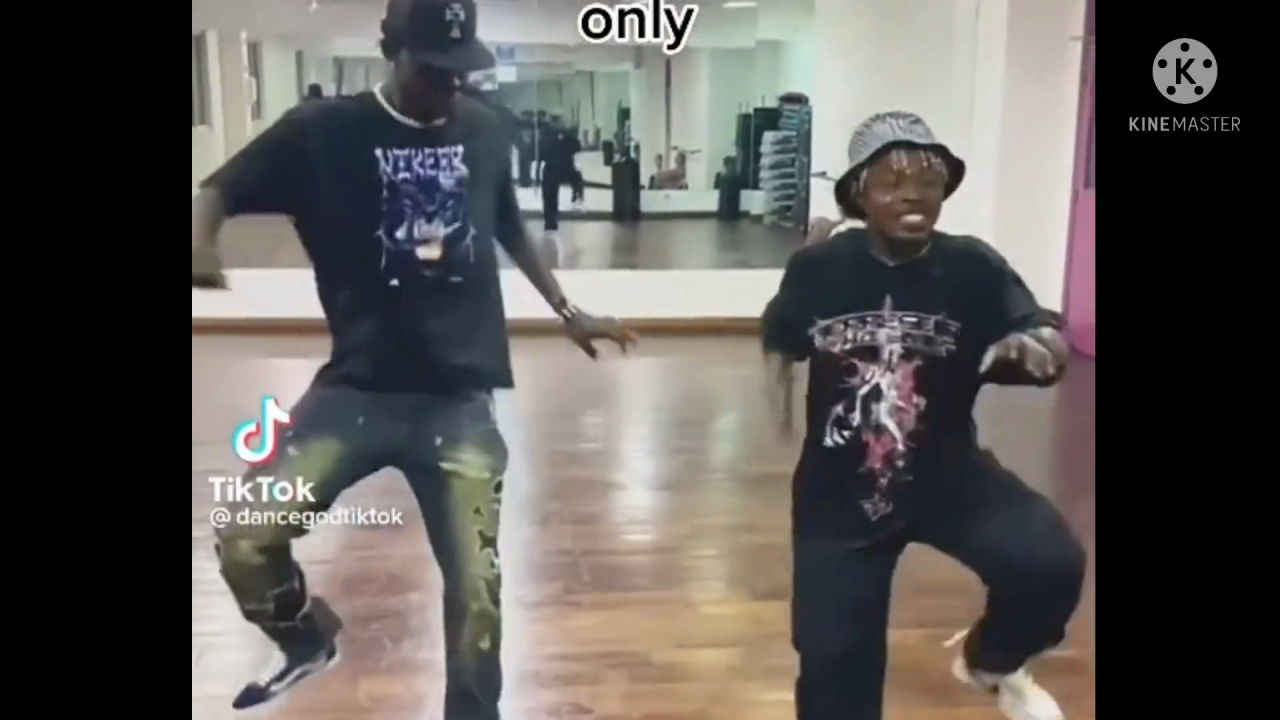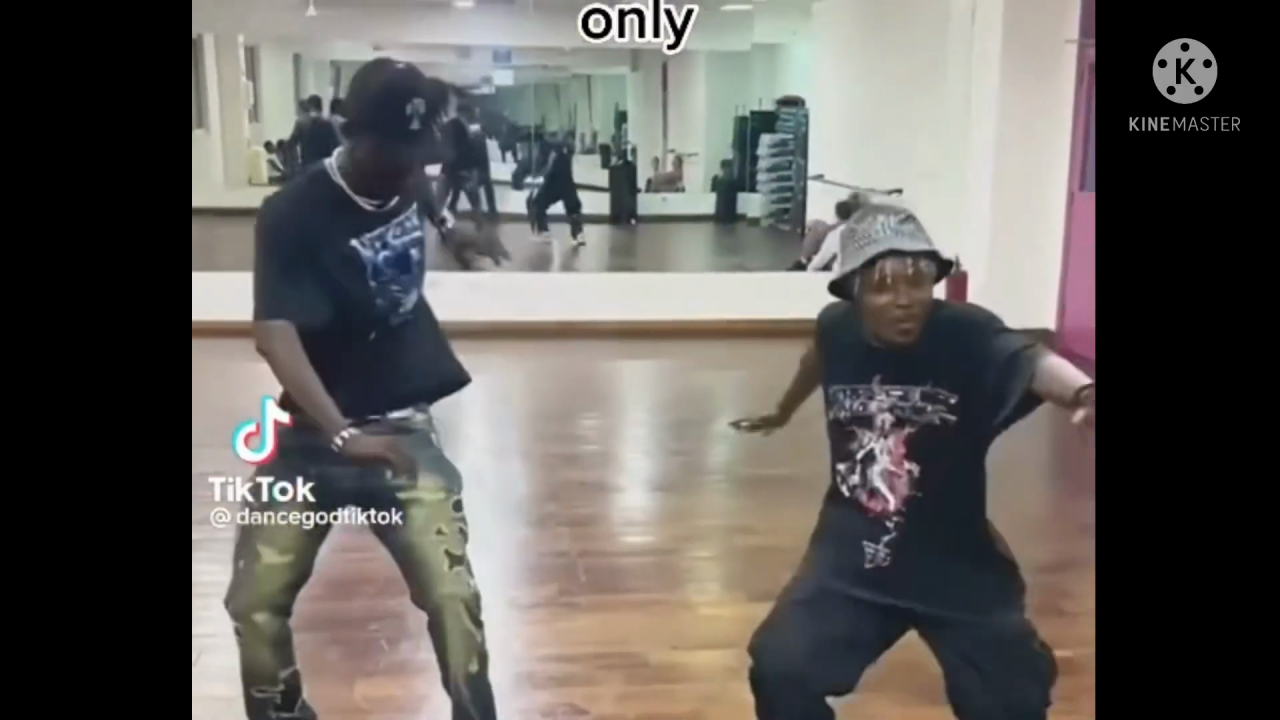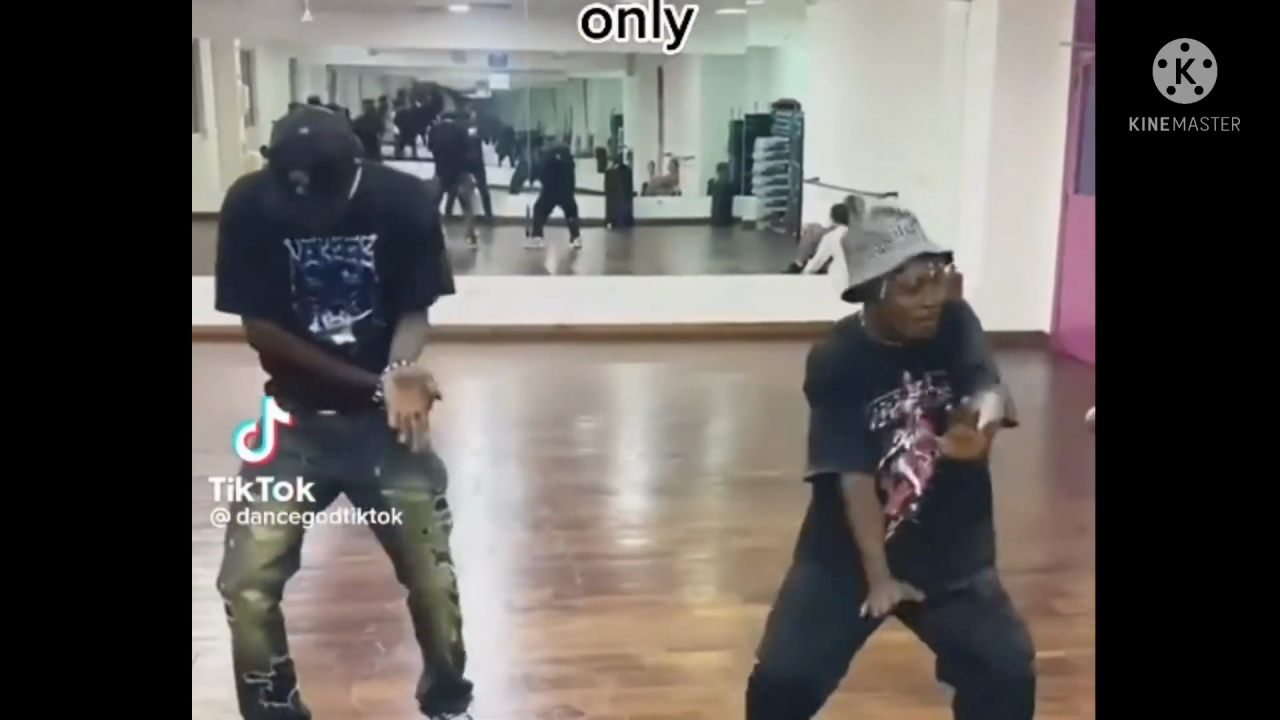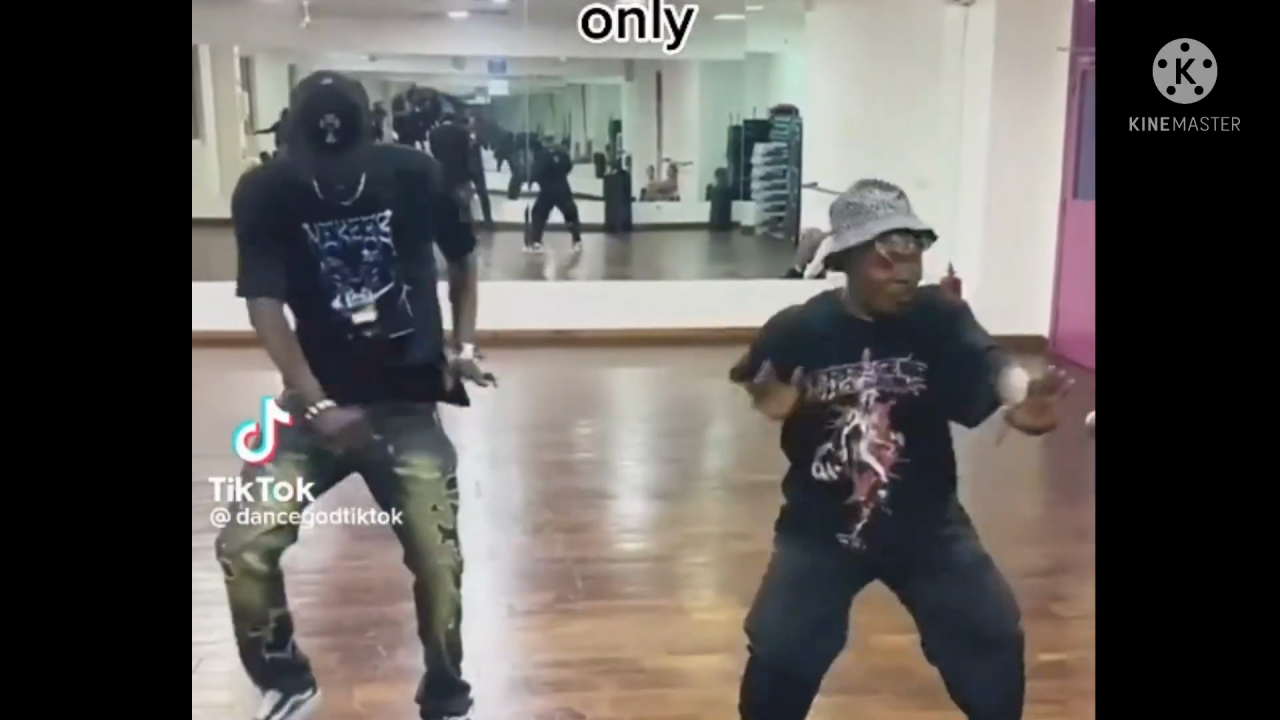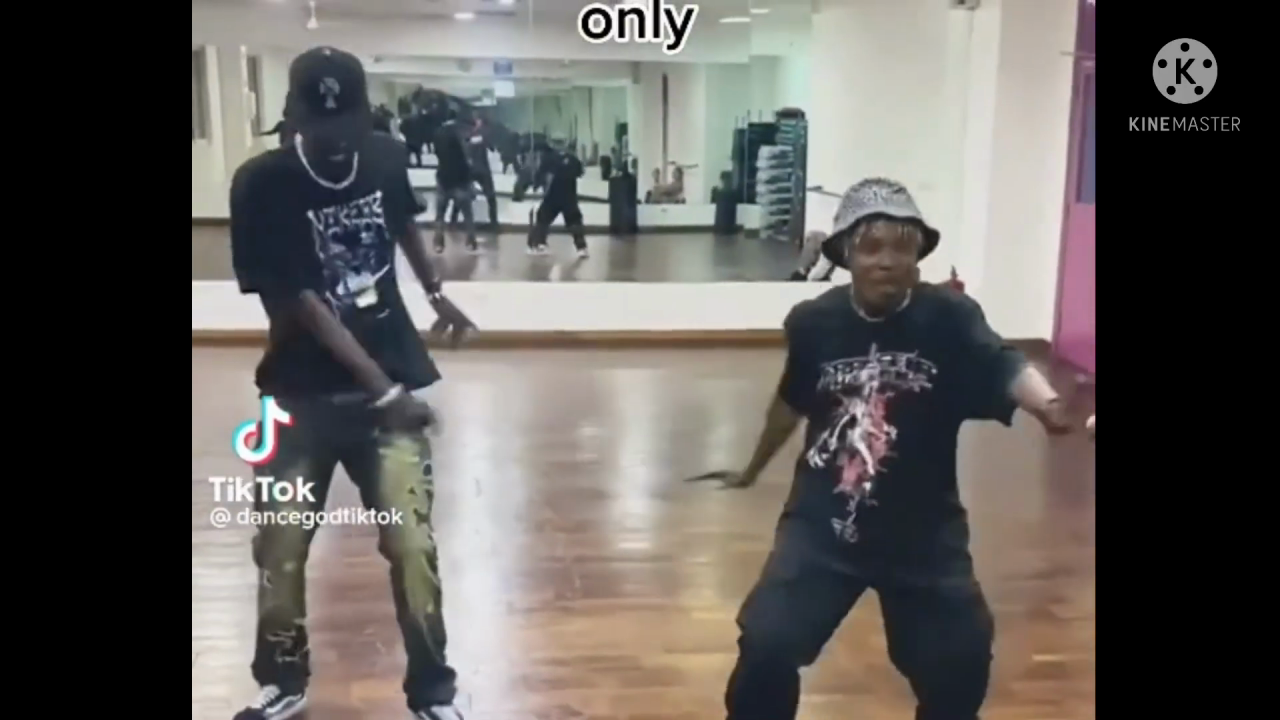
dt=0.3s
person 1, frame 1
left shoulder: (482, 132)
right shoulder: (326, 131)
left elbow: (509, 227)
right elbow: (218, 191)
left wrist: (568, 310)
right wrist: (200, 245)
left hip: (457, 397)
right hip: (357, 385)
left knee: (476, 585)
right knee: (245, 537)
right ankle: (306, 641)
person 1, frame 2
left shoulder: (405, 175)
right shoulder: (295, 213)
right elbow: (275, 336)
right wrist: (342, 437)
left hip: (404, 425)
right hip: (309, 436)
left knee: (452, 597)
right knee: (257, 605)
person 1, frame 3
left shoulder: (402, 201)
right shoulder: (249, 206)
left elbow: (415, 309)
right elbow: (257, 325)
left wrist: (404, 371)
right wrist: (370, 385)
left hip: (387, 423)
right hip: (299, 419)
left knee: (433, 584)
right knee: (247, 585)
person 1, frame 4
left shoulder: (412, 174)
right shoulder: (264, 195)
left elbow: (460, 252)
right elbow: (267, 311)
left wrist: (461, 343)
right wrist: (316, 408)
left hip: (406, 404)
right hip: (315, 404)
left knee: (436, 563)
right knee: (244, 547)
person 1, frame 5
left shoulder: (385, 159)
right shoulder: (260, 185)
right elbow: (304, 303)
left wrist: (434, 290)
right wrist: (384, 389)
left hip: (384, 393)
right hip: (299, 394)
left knee: (411, 548)
right knee: (281, 554)
person 2, frame 1
left shoulder: (972, 266)
right shoulder: (819, 266)
left elbow: (1051, 354)
right elbow: (778, 339)
left wrist: (1037, 344)
right wrist: (780, 380)
left hip: (943, 468)
right hip: (841, 490)
left knee: (1049, 563)
right knee: (833, 652)
left ankle: (992, 661)
person 2, frame 2
left shoulder: (969, 333)
right shoulder: (837, 327)
left elbow: (1030, 362)
left wrist: (1080, 390)
right wrist: (784, 406)
left hip: (957, 555)
right hip: (854, 550)
right knee: (782, 671)
person 2, frame 3
left shoulder: (954, 323)
right shoulder: (834, 360)
left elbow: (988, 389)
right elbow: (851, 474)
left wrist: (982, 422)
right wrist: (878, 578)
left hip: (949, 544)
right hip: (846, 545)
left knee: (1005, 670)
right knee: (784, 673)
person 2, frame 4
left shoulder: (940, 317)
right shoulder: (799, 327)
left elbow: (990, 365)
right elbow: (755, 380)
left wrist: (1026, 403)
right wrist: (772, 400)
left hip: (924, 522)
right hip: (820, 526)
left knee: (993, 636)
right knee: (780, 651)
person 2, frame 5
left shoulder: (949, 316)
right shoulder: (811, 322)
left elbow: (1006, 369)
left wrist: (1049, 406)
right wrist: (753, 468)
left hip: (920, 529)
right hip: (822, 519)
left knee: (961, 654)
right knee: (767, 642)
